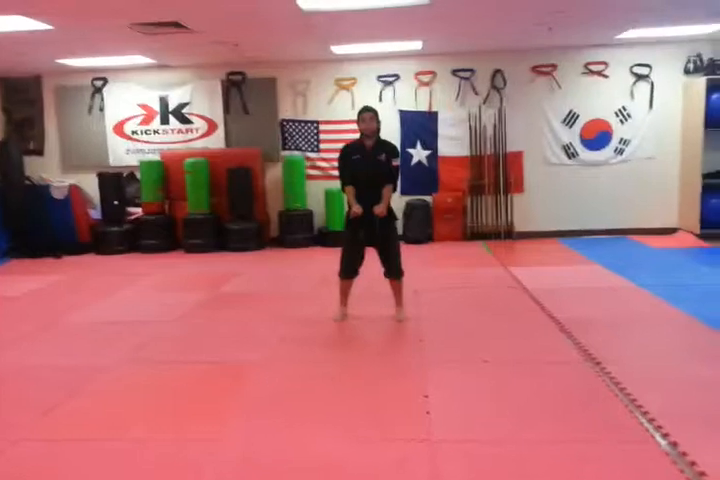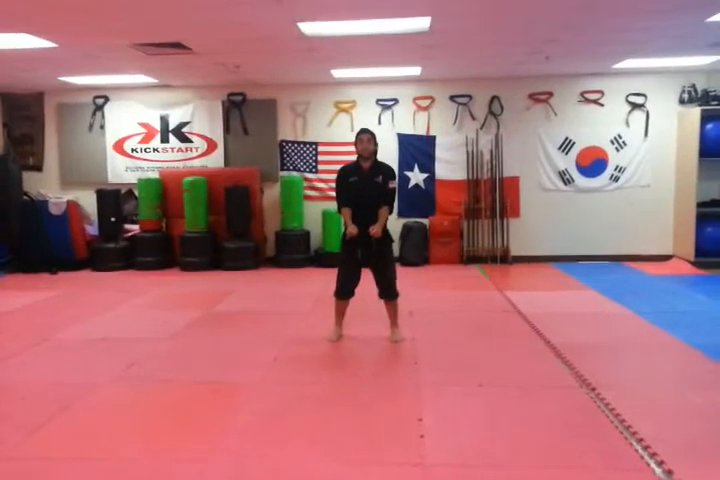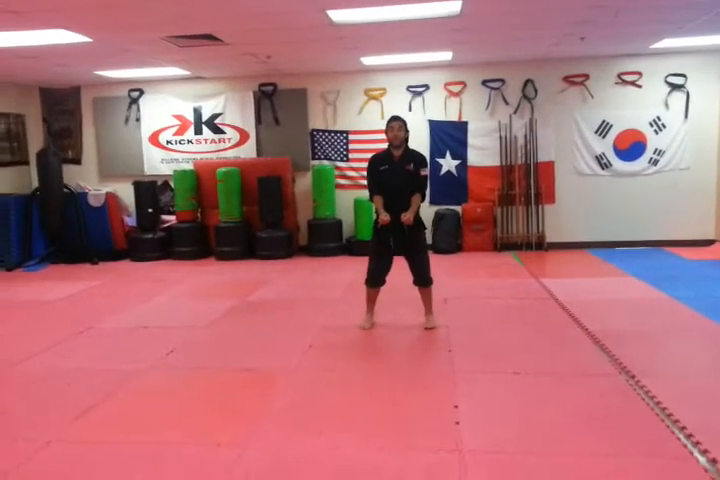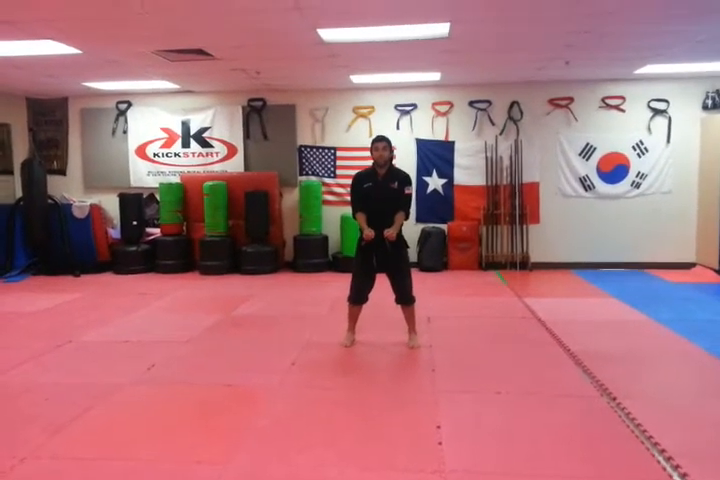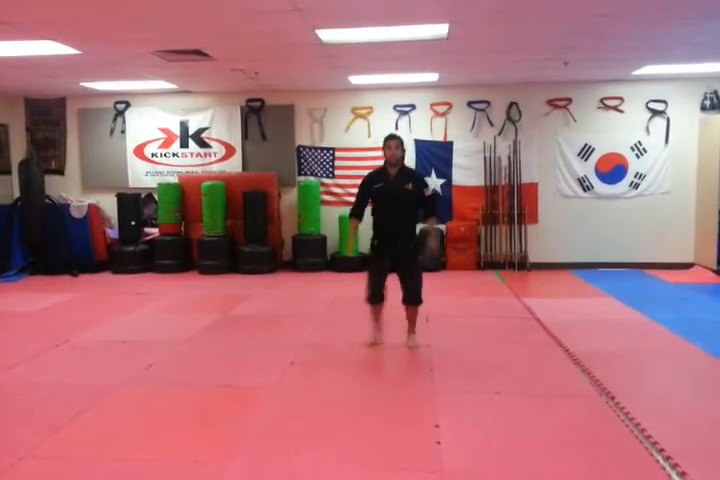
dt=1s
person 1, frame 1
left shoulder: (389, 149)
right shoulder: (348, 151)
left elbow: (390, 182)
right elbow: (346, 182)
left wrist: (384, 204)
right wrist: (354, 204)
left hip: (382, 212)
right hip: (357, 212)
left knee: (393, 262)
right knee: (348, 263)
left ankle: (399, 306)
right ankle: (343, 307)
person 1, frame 2
left shoulder: (386, 172)
right shoulder: (345, 172)
left elbow: (387, 203)
right elbow: (343, 203)
left wrist: (380, 224)
right wrist: (349, 224)
left hip: (378, 233)
right hip: (353, 233)
left knee: (388, 283)
right knee: (344, 283)
left ankle: (394, 327)
right ankle: (338, 327)
person 1, frame 3
left shoulder: (418, 159)
right shoulder: (376, 161)
left elbow: (420, 191)
right elbow: (374, 191)
left wrist: (411, 212)
right wrist: (381, 212)
left hip: (411, 221)
right hip: (385, 221)
left knee: (422, 271)
right knee: (375, 271)
left ankle: (429, 314)
right ankle: (369, 314)
person 1, frame 4
left shoulder: (402, 178)
right shoulder: (360, 178)
left elbow: (404, 209)
right elbow: (357, 208)
left wrist: (395, 228)
right wrist: (364, 228)
left hip: (393, 239)
right hip: (368, 239)
left knee: (404, 289)
right knee: (358, 289)
left ankle: (412, 333)
right ankle: (351, 331)
person 1, frame 5
left shoulder: (415, 178)
right shoulder: (372, 178)
left elbow: (430, 208)
right elbow: (358, 208)
left wrist: (432, 236)
right wrist: (352, 236)
left hip: (407, 242)
right hip: (381, 242)
left knee: (413, 291)
right knee: (375, 290)
left ankle: (411, 332)
right ankle: (376, 327)
